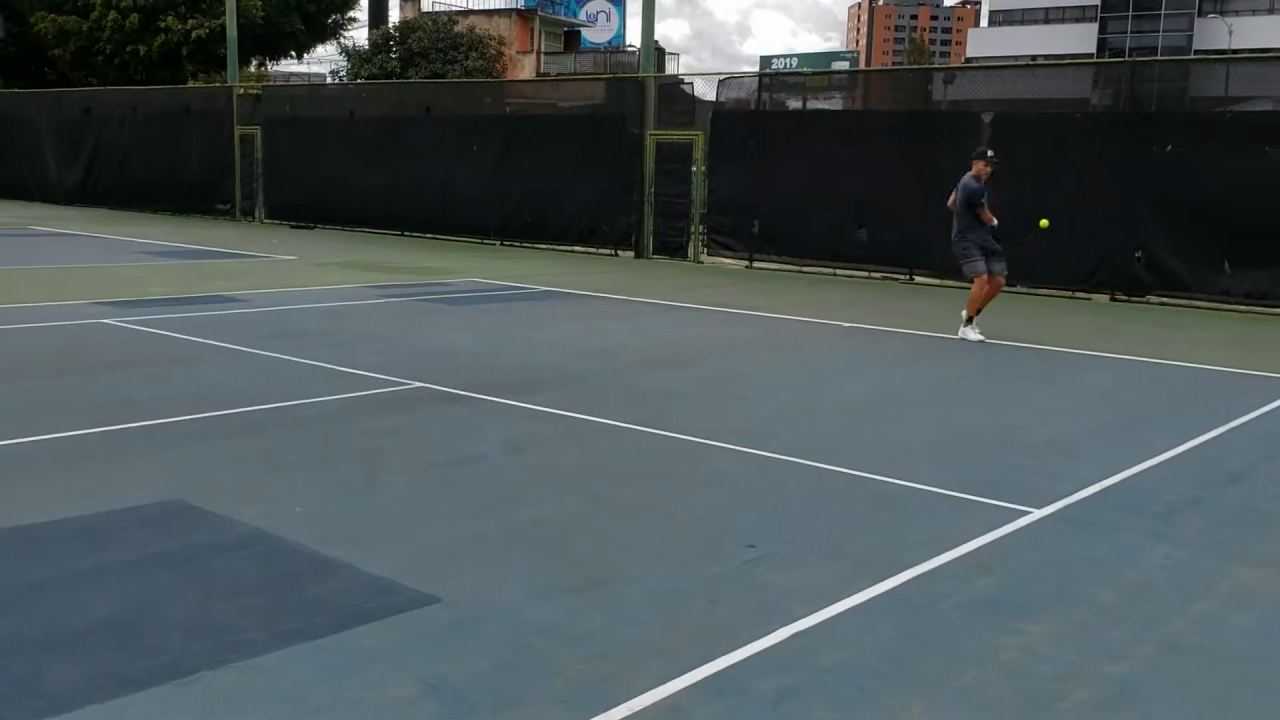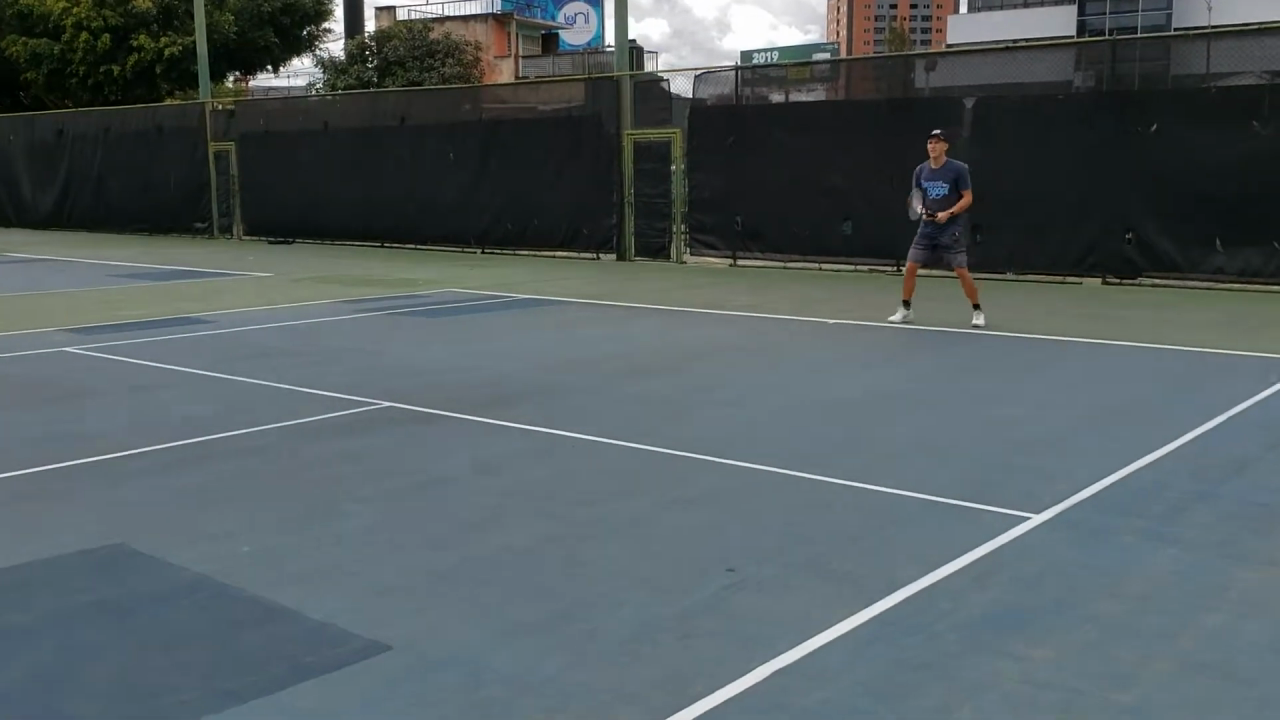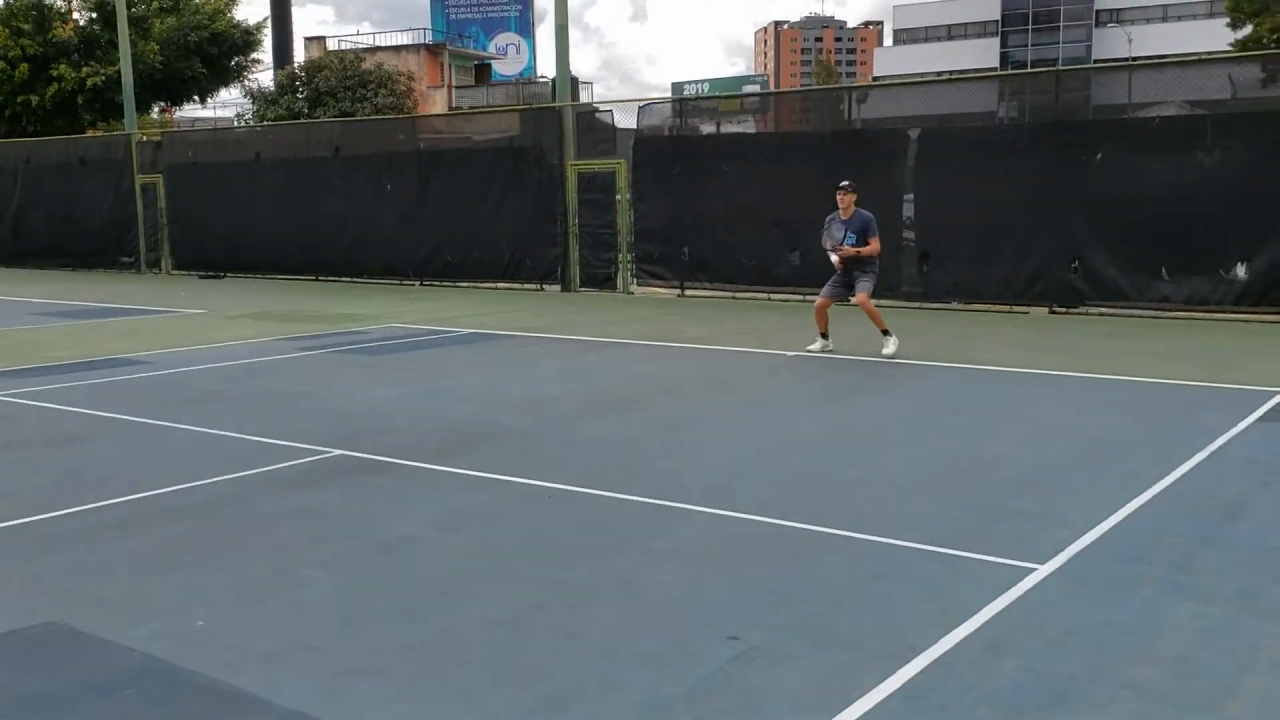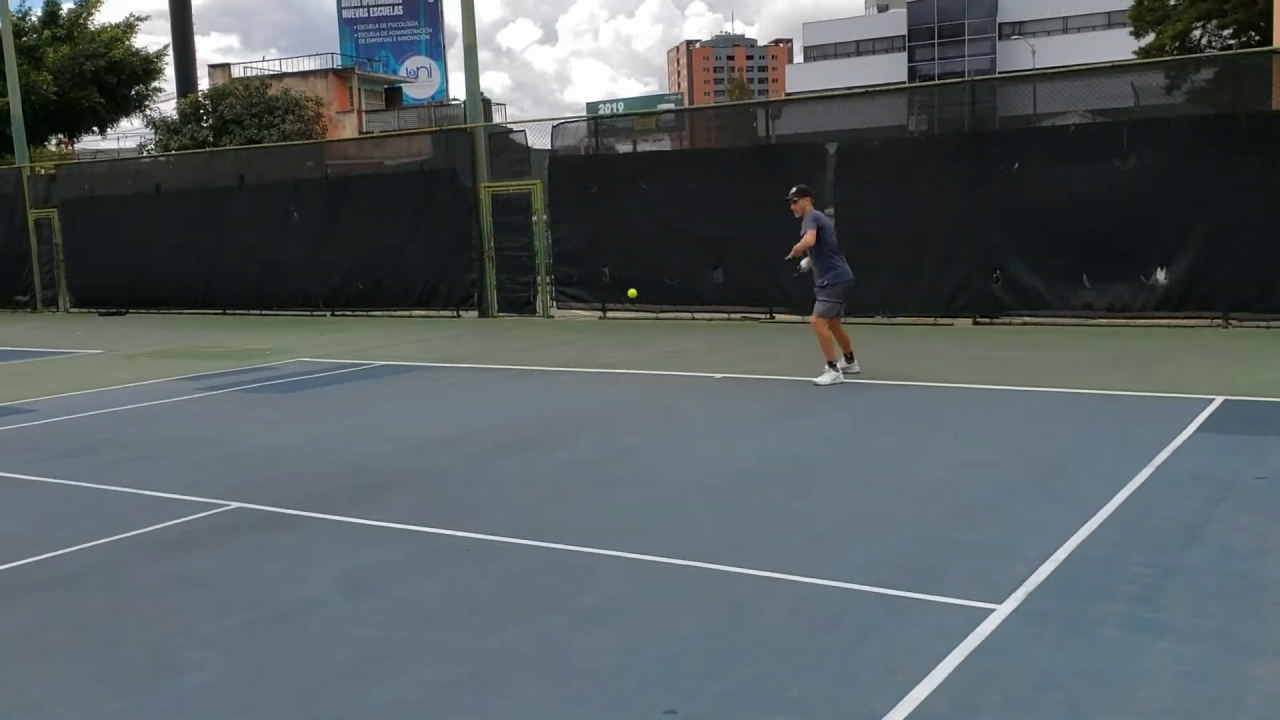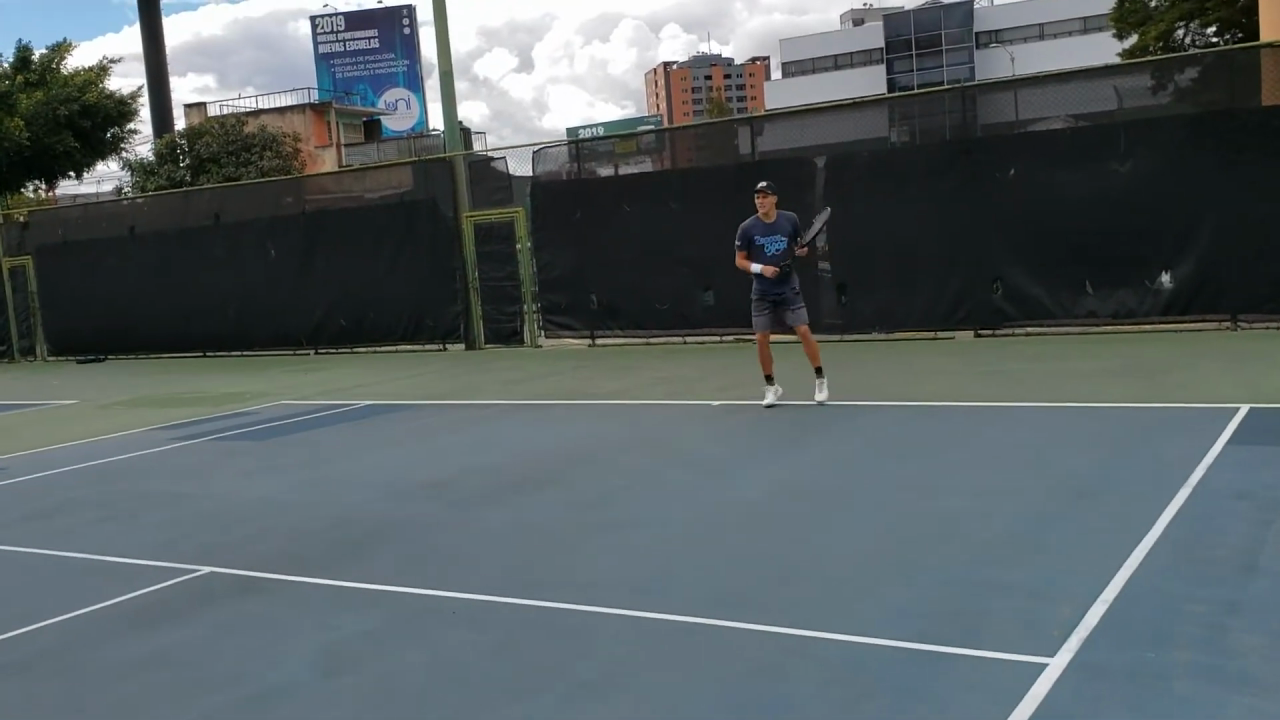
dt=1s
person 1, frame 1
left shoulder: (971, 181)
right shoulder: (974, 187)
left elbow: (951, 202)
right elbow: (987, 219)
right wrist: (995, 221)
left hip: (984, 239)
right hip: (966, 242)
left knee: (998, 282)
right knee: (981, 281)
left ankle: (971, 314)
right ankle: (966, 326)
person 1, frame 2
left shoulder: (958, 169)
right shoulder: (920, 171)
left elbow: (967, 199)
left wrist: (948, 213)
right wrist: (922, 211)
left hip: (951, 230)
right hip: (927, 230)
left knee: (961, 272)
right knee: (910, 268)
left ankle: (978, 312)
right ankle: (905, 310)
person 1, frame 3
left shoulder: (866, 218)
right shoulder: (831, 220)
left elbow: (876, 247)
left wrist: (853, 251)
right wrist: (834, 258)
left hip: (865, 269)
right hip: (844, 271)
left knee: (862, 300)
right knee: (820, 305)
left ankle: (889, 337)
right ankle: (824, 341)
person 1, frame 4
left shoulder: (811, 218)
right shoulder: (819, 219)
left elbow: (807, 242)
left wrist: (794, 252)
right wrist: (808, 261)
left hip: (835, 281)
right hip: (829, 281)
left knee: (817, 322)
right knee: (833, 324)
left ankle: (834, 370)
right ankle: (850, 360)
person 1, frame 5
left shoulder: (790, 219)
right shoulder: (747, 228)
left elbow: (800, 244)
right elbow: (739, 260)
left wrist: (803, 250)
right wrist: (760, 269)
left hip: (788, 287)
right hip: (762, 291)
left knee: (803, 331)
right knee: (762, 339)
left ankle: (820, 379)
right ankle: (772, 387)
